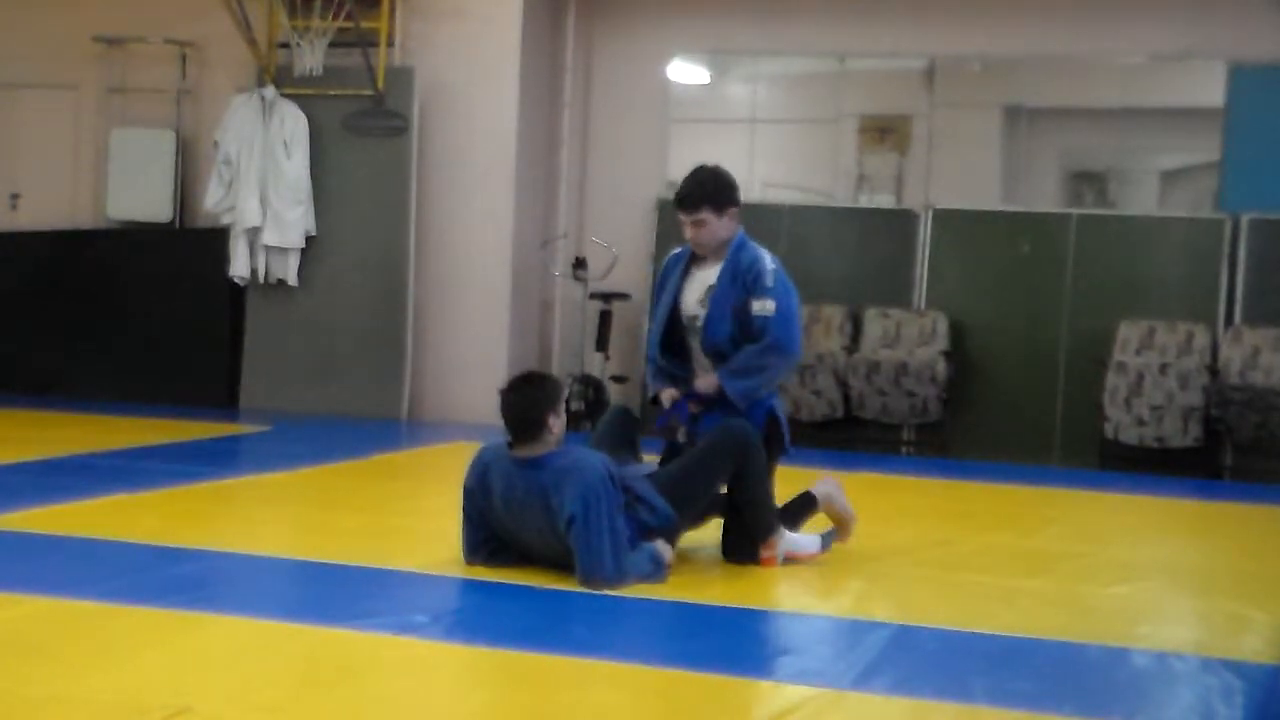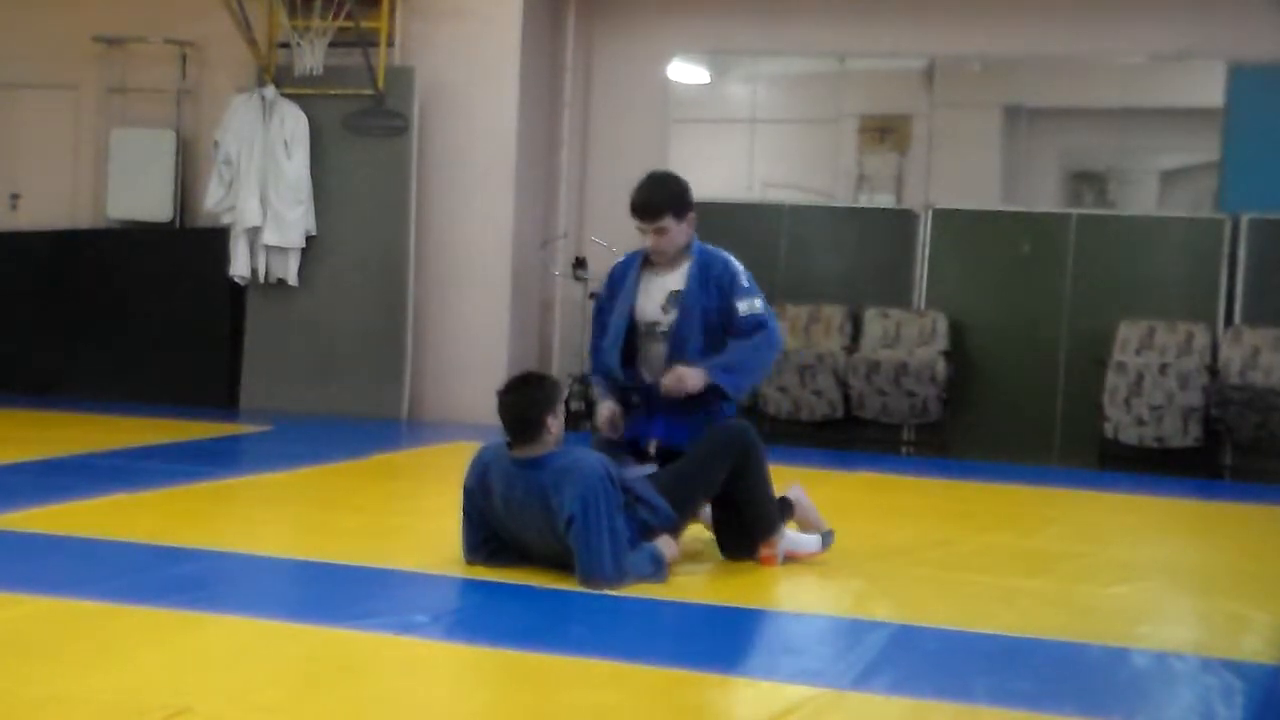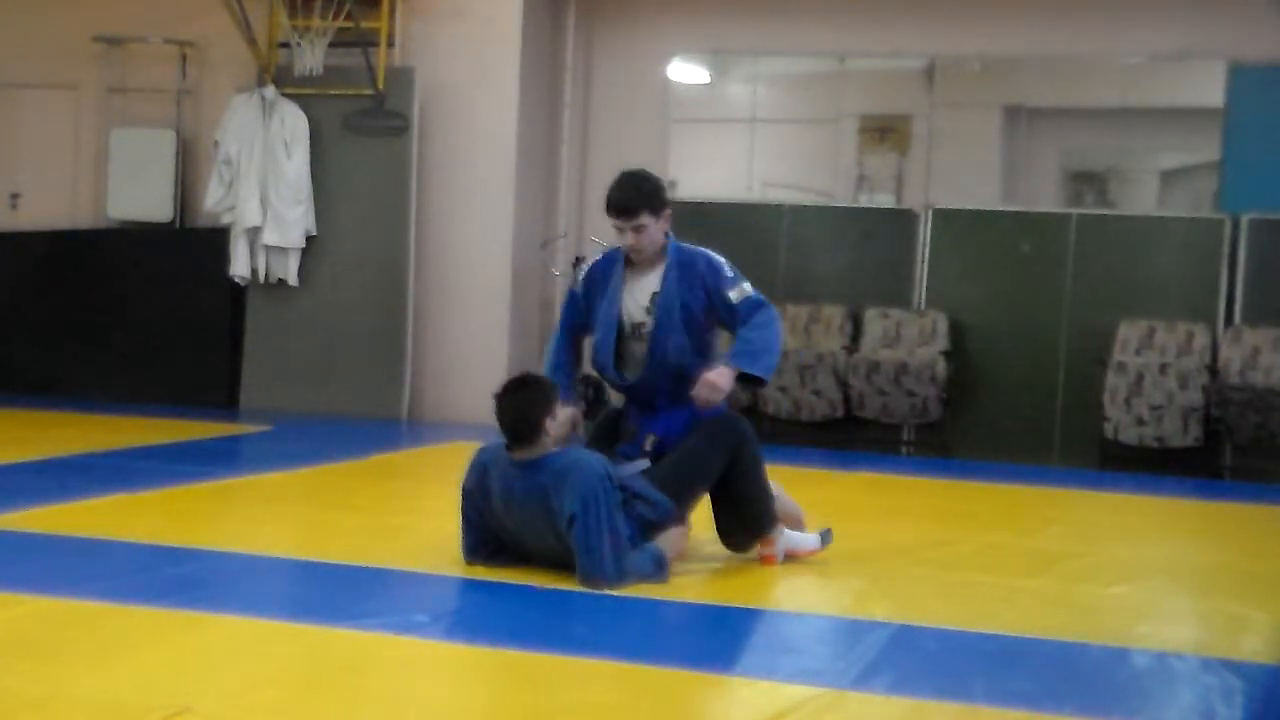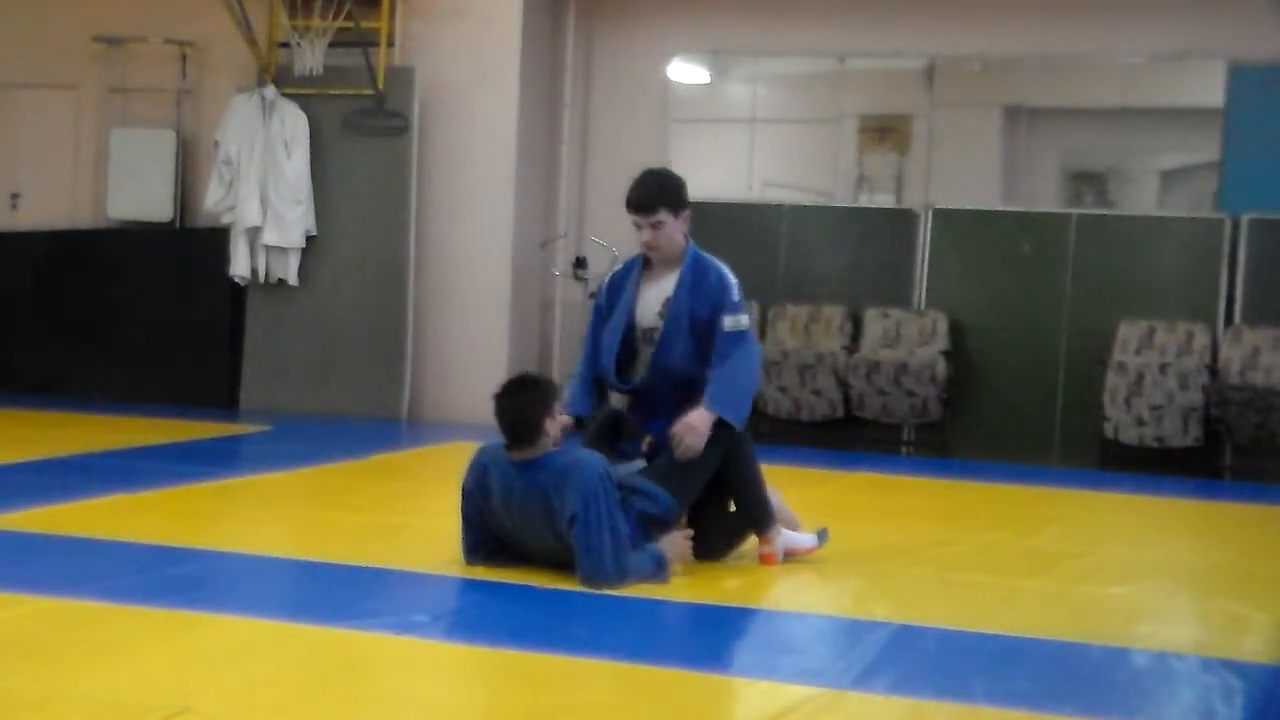
dt=0.3s
person 1, frame 1
left shoulder: (484, 465)
right shoulder: (583, 475)
left elbow: (478, 551)
right elbow: (604, 572)
left wrist: (539, 548)
right wrist: (655, 557)
left hip: (569, 531)
right hip: (639, 526)
left knee: (621, 417)
right knee: (737, 437)
right ankle: (772, 541)
person 1, frame 2
left shoulder: (484, 464)
right shoulder: (584, 474)
left elbow: (479, 551)
right elbow: (603, 572)
left wrist: (543, 548)
right wrist: (656, 556)
right hip: (639, 530)
right knee: (735, 437)
right ankle: (773, 540)
person 1, frame 3
left shoulder: (483, 464)
right shoulder: (582, 473)
left elbow: (477, 552)
right elbow: (605, 572)
left wrist: (534, 547)
right wrist: (660, 553)
right hip: (635, 529)
right knee: (728, 429)
right ankle: (772, 537)
person 1, frame 4
left shoulder: (484, 464)
right shoulder: (583, 472)
left elbow: (478, 552)
right elbow: (604, 572)
left wrist: (541, 547)
right wrist: (661, 554)
right hip: (635, 527)
right knee: (723, 431)
person 2, frame 1
left shoulder: (759, 269)
right shoulder: (676, 266)
left elbow: (781, 345)
right elbow: (661, 337)
left wrist: (722, 380)
right wrist: (663, 384)
left hip: (747, 416)
right hip: (696, 413)
person 2, frame 2
left shoulder: (723, 271)
right shoulder: (623, 272)
left elbow: (763, 336)
right elbow: (603, 342)
left wrist: (707, 373)
right wrist: (606, 396)
left hip: (700, 420)
right hip: (641, 420)
person 2, frame 3
left shoulder: (702, 267)
right shoulder: (598, 273)
left elbow: (759, 317)
right elbow: (567, 335)
left wrist: (729, 367)
right wrist: (562, 396)
left hip: (689, 413)
right hip: (634, 416)
person 2, frame 4
left shoulder: (714, 279)
right shoulder: (620, 280)
left elbow: (737, 356)
right elbow: (597, 354)
left wrist: (706, 412)
right wrist: (577, 412)
left hip: (694, 424)
right hip: (637, 419)
left knee: (709, 541)
left ankle: (765, 519)
